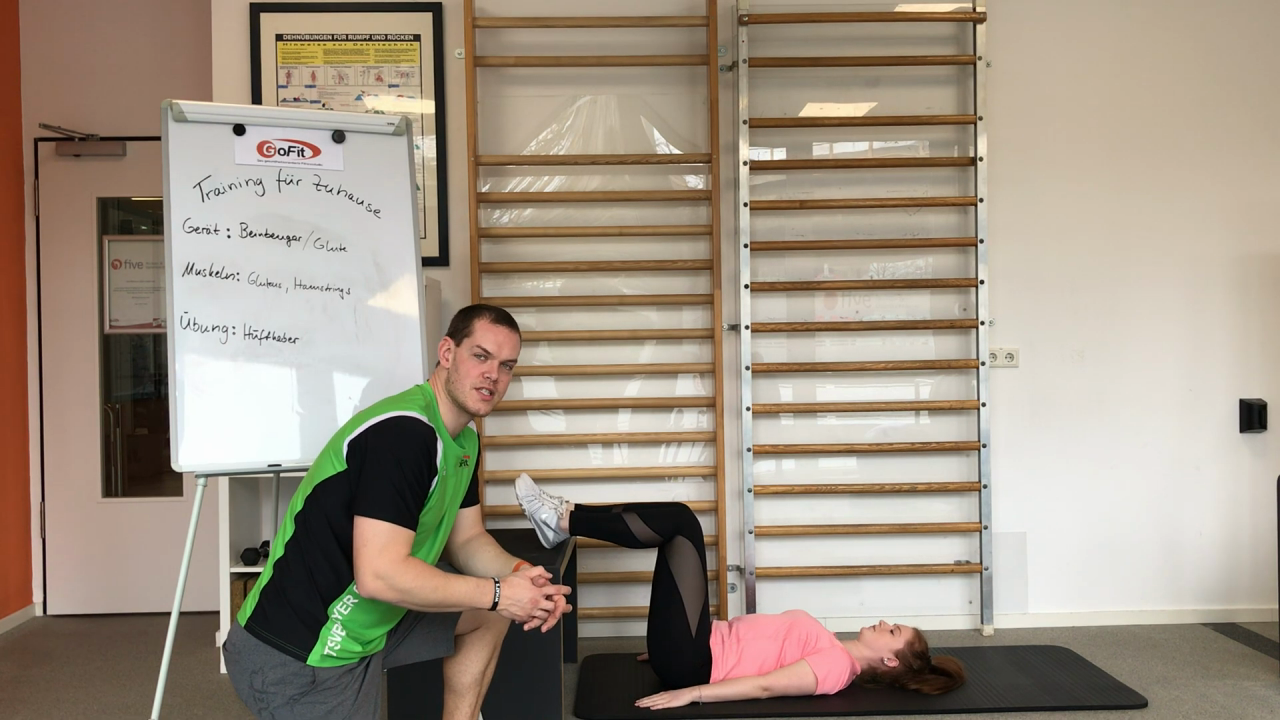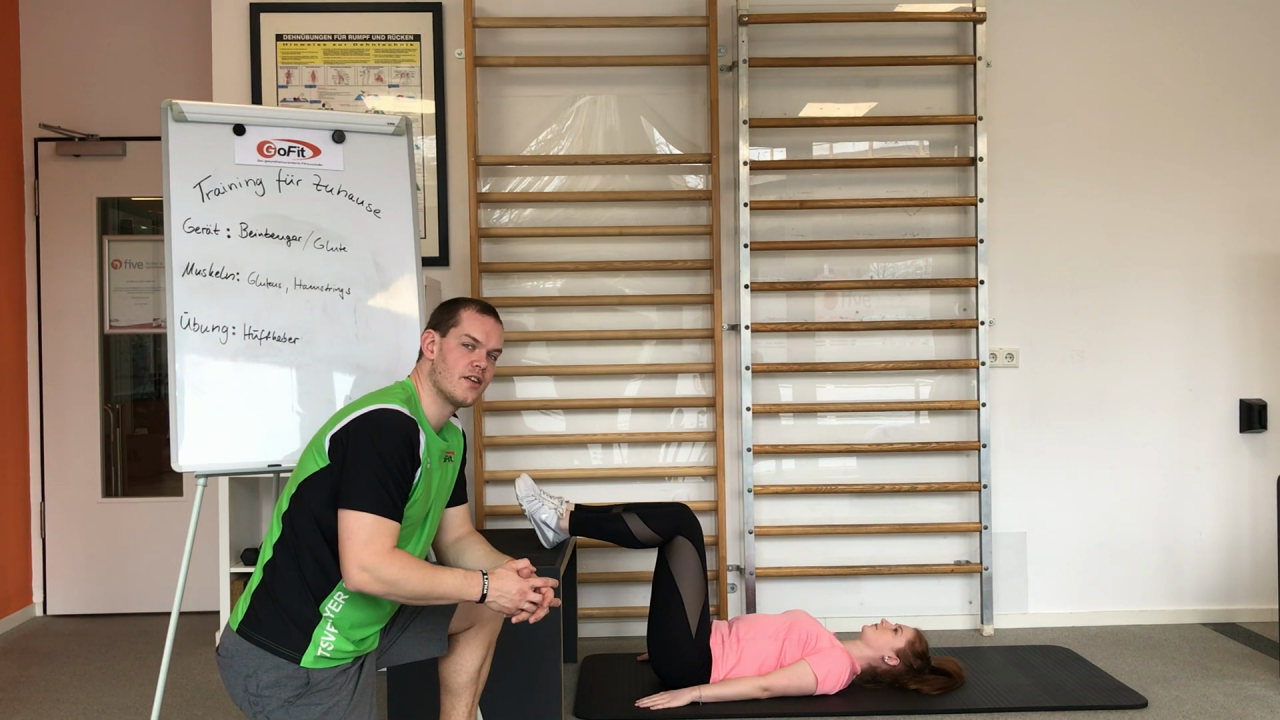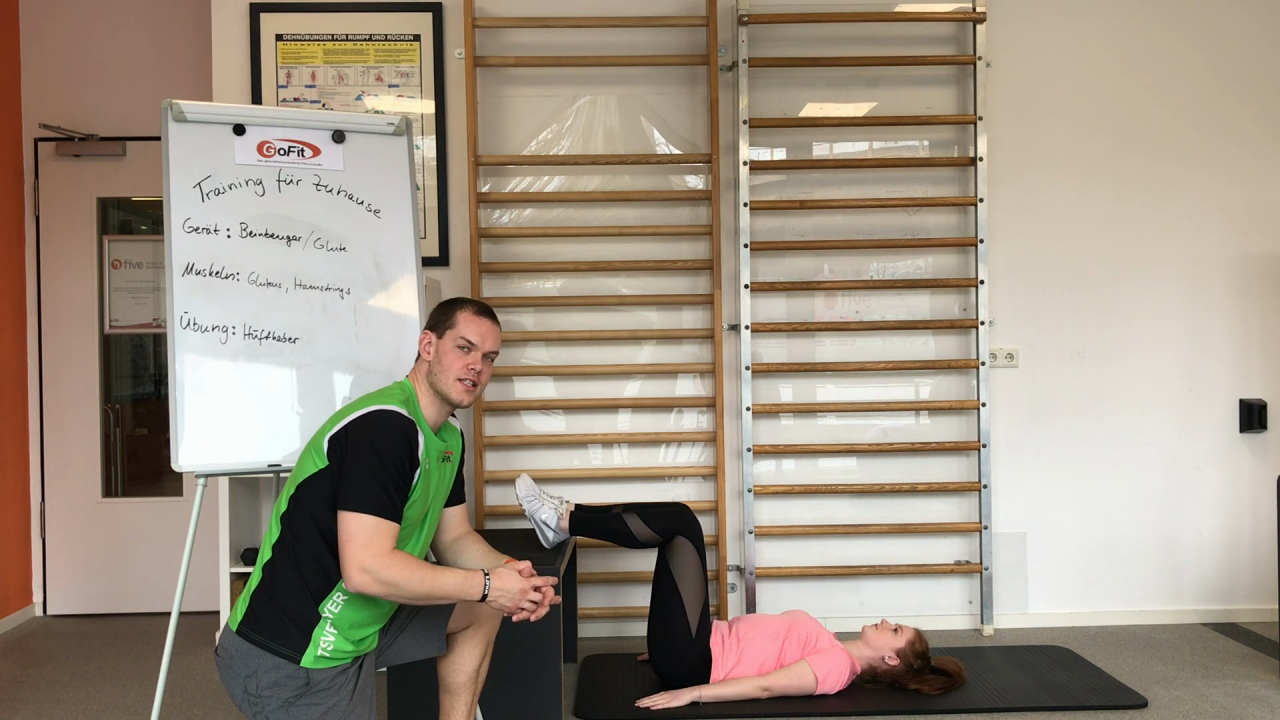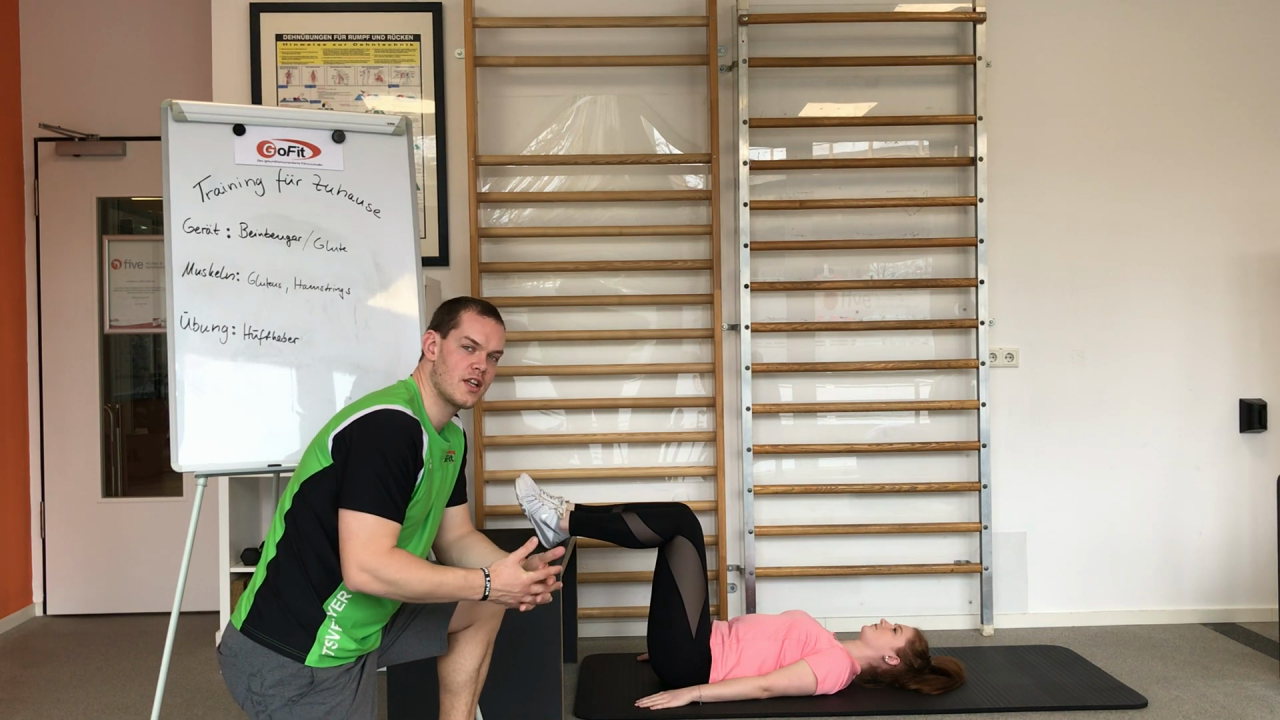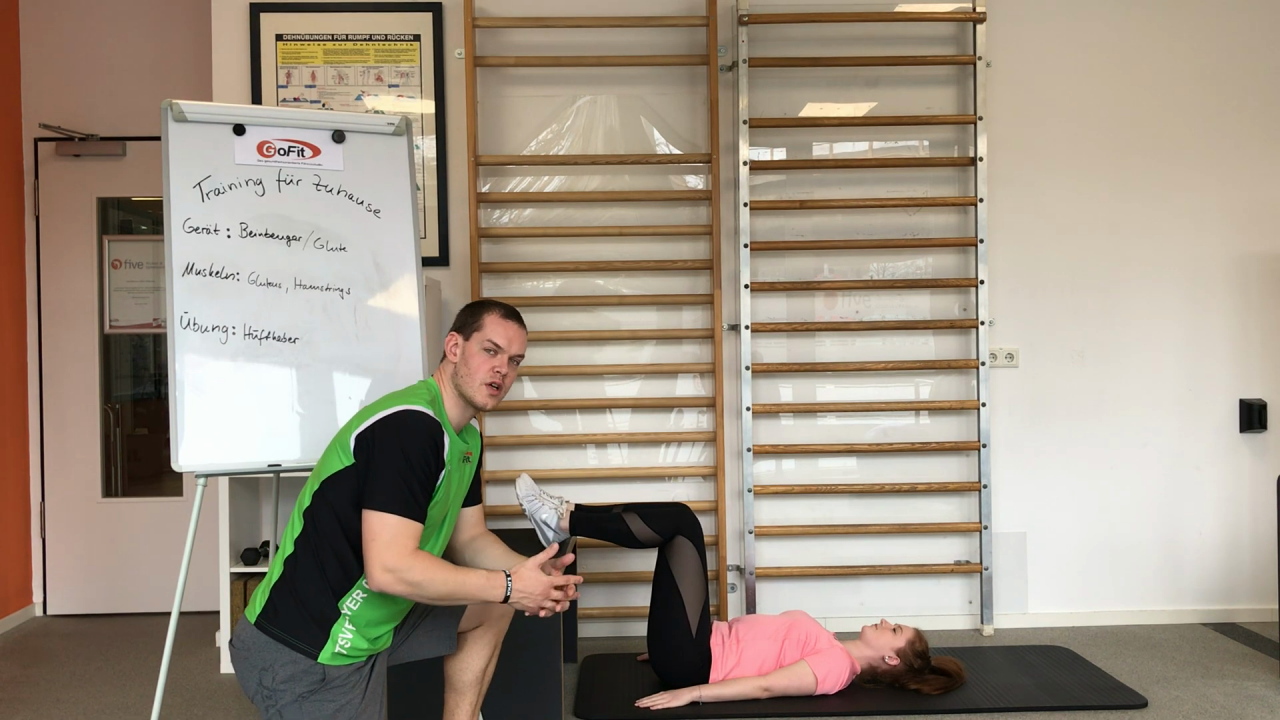
dt=0.5s
person 1, frame 1
left shoulder: (837, 667)
right shoulder: (829, 649)
left elbow: (766, 686)
left wrist: (690, 693)
right wrist: (669, 644)
left hip: (692, 665)
right hip: (702, 647)
left knee: (680, 524)
right knee: (677, 519)
left ankle: (563, 520)
right ankle: (565, 517)
person 1, frame 2
left shoulder: (837, 666)
right shoulder: (830, 648)
left elbow: (765, 685)
left wrist: (690, 692)
right wrist: (670, 646)
left hip: (693, 664)
right hip: (705, 644)
left knee: (678, 524)
right knee: (678, 520)
left ankle: (563, 520)
right ankle: (566, 518)
person 1, frame 3
left shoulder: (838, 667)
right shoulder: (829, 649)
left elbow: (766, 686)
left wrist: (690, 693)
right wrist: (669, 643)
left hip: (692, 665)
right hip: (702, 647)
left knee: (679, 524)
right knee: (678, 520)
left ankle: (563, 521)
right ankle: (565, 517)
person 1, frame 4
left shoulder: (837, 666)
right shoulder: (829, 648)
left elbow: (765, 685)
left wrist: (690, 692)
right wrist: (671, 645)
left hip: (692, 663)
right hip: (705, 644)
left knee: (678, 524)
right knee: (678, 519)
left ankle: (563, 521)
right ankle: (566, 518)
person 1, frame 5
left shoulder: (837, 667)
right shoulder: (828, 648)
left elbow: (766, 686)
left wrist: (690, 693)
right wrist: (669, 644)
left hip: (692, 663)
right hip: (704, 645)
left knee: (680, 524)
right knee: (679, 521)
left ankle: (563, 522)
right ankle: (565, 518)
person 2, frame 1
left shoulder: (463, 439)
right shoulder: (402, 432)
left elbow: (467, 539)
right elbow: (380, 575)
left wrist: (521, 576)
right wrist: (497, 594)
left hip: (362, 623)
left knee: (492, 610)
person 2, frame 2
left shoulder: (450, 435)
right shoulder: (383, 425)
left elbow: (455, 538)
right elbow: (366, 568)
left wrist: (508, 572)
right wrist: (485, 585)
left hip: (357, 625)
left knee: (484, 609)
person 2, frame 3
left shoulder: (449, 435)
right shoulder: (381, 426)
left elbow: (453, 537)
right elbow: (366, 569)
left wrist: (508, 572)
right wrist: (485, 584)
left hip: (357, 623)
left knee: (482, 607)
person 2, frame 4
left shoulder: (451, 435)
right shoulder: (386, 426)
left elbow: (455, 537)
right elbow: (365, 568)
left wrist: (512, 569)
right wrist: (487, 582)
left hip: (356, 625)
left knee: (483, 606)
person 2, frame 5
left shoulder: (466, 436)
right shoulder: (409, 425)
left elbow: (468, 538)
right elbow: (390, 568)
left wrist: (529, 573)
right wrist: (508, 586)
left hip: (369, 621)
left knee: (491, 607)
